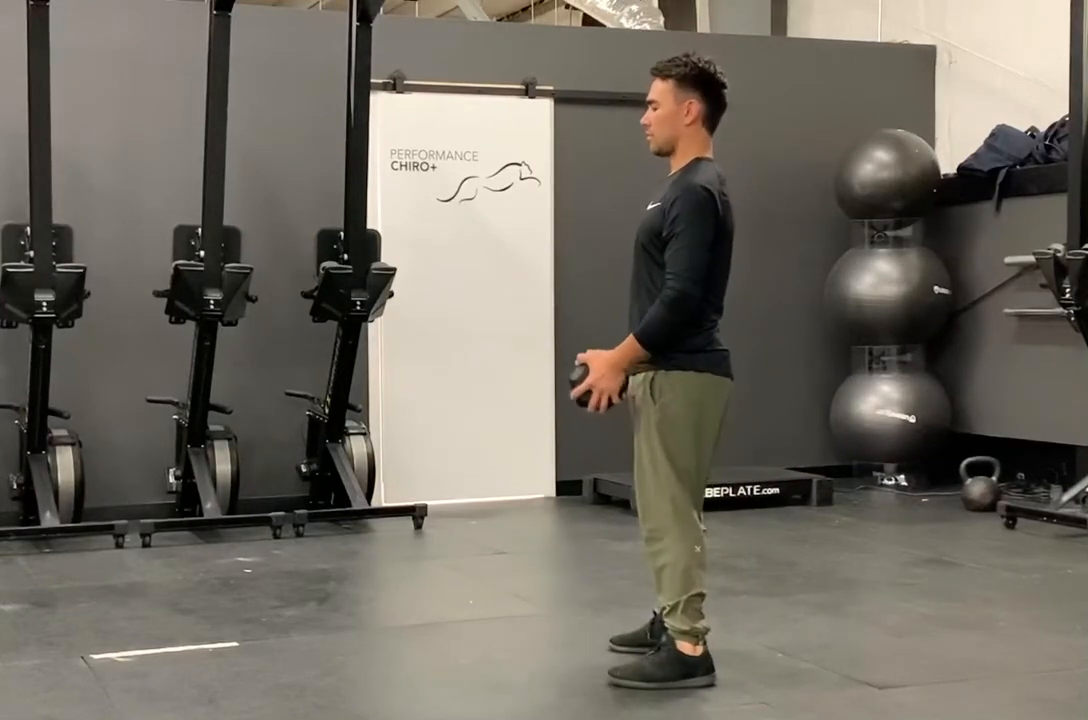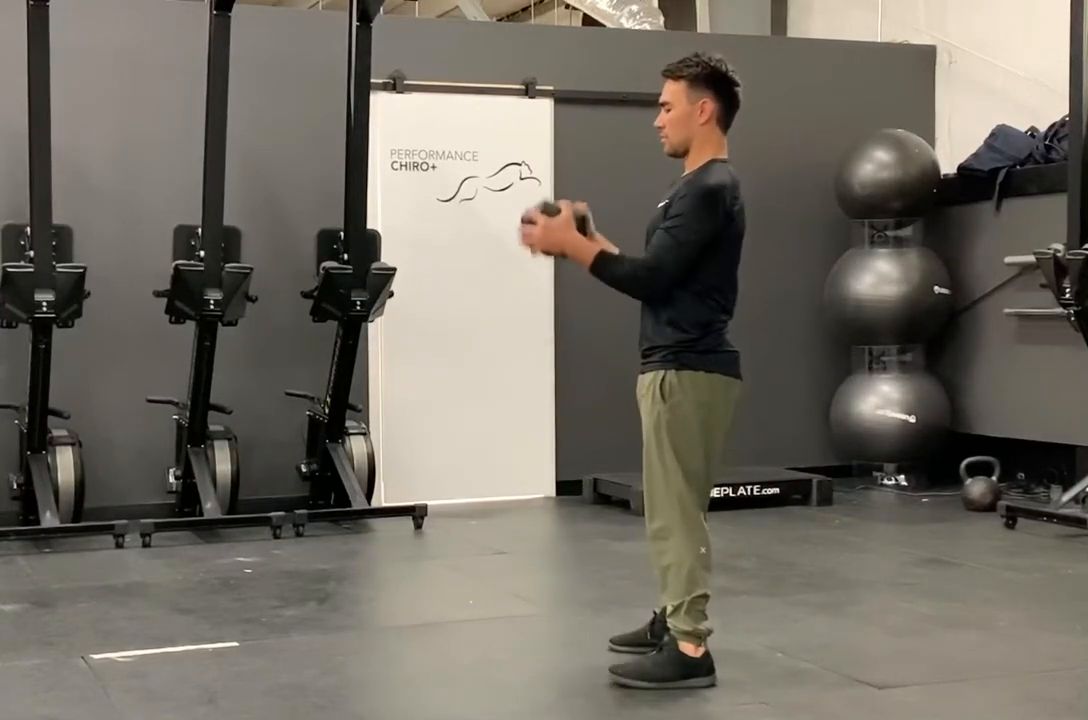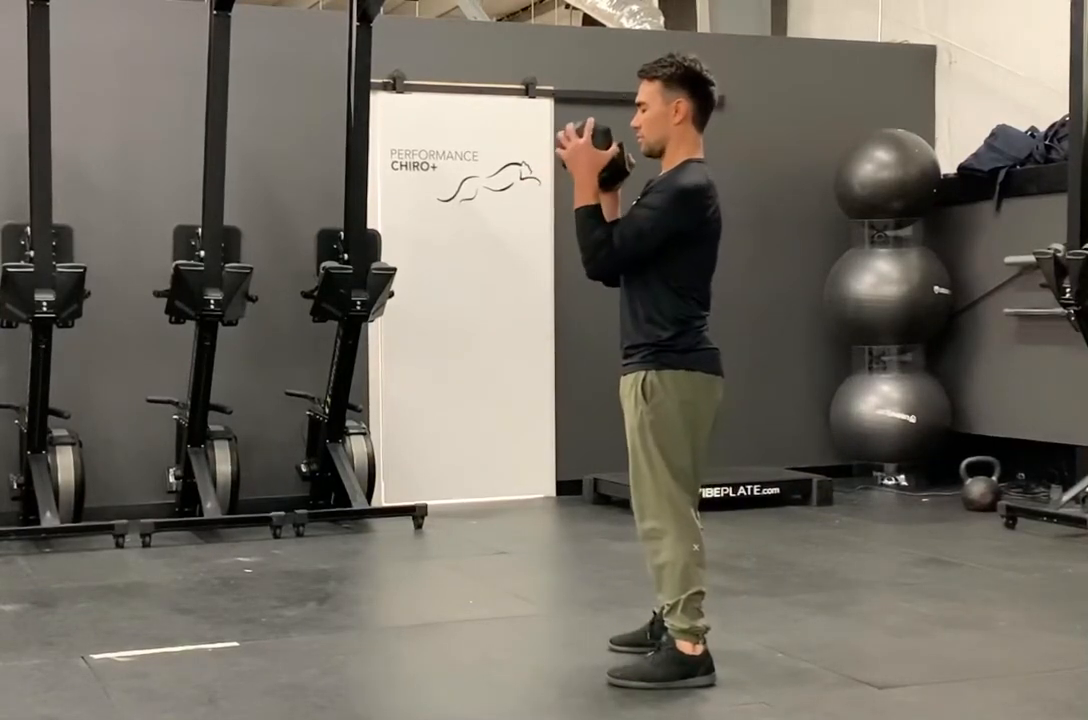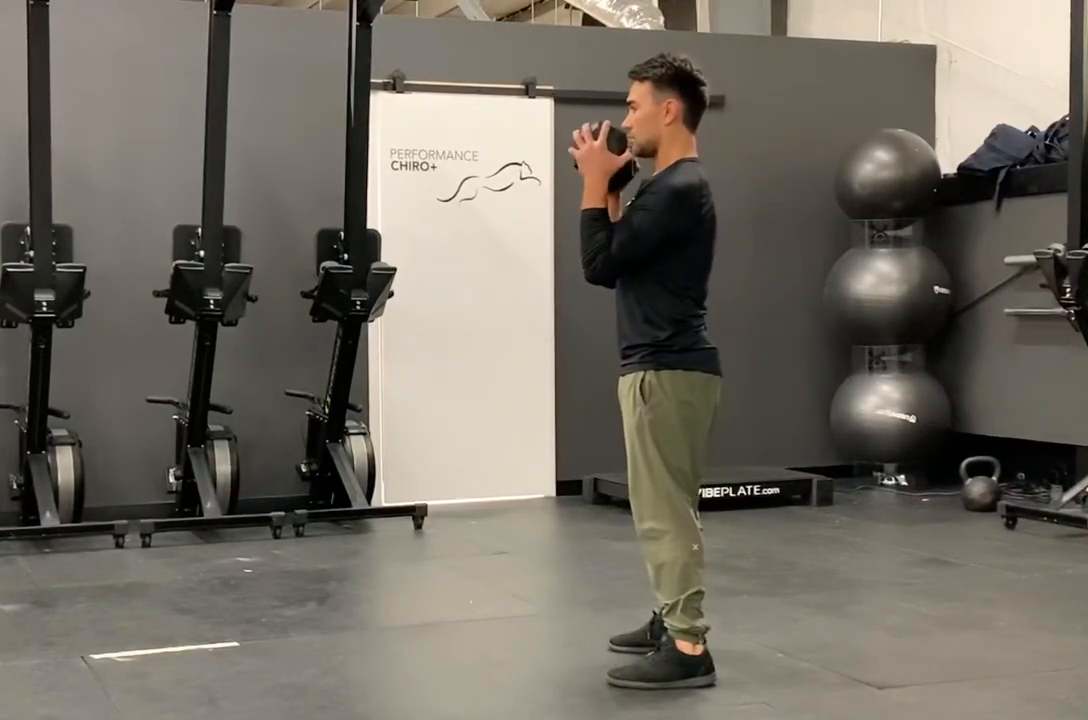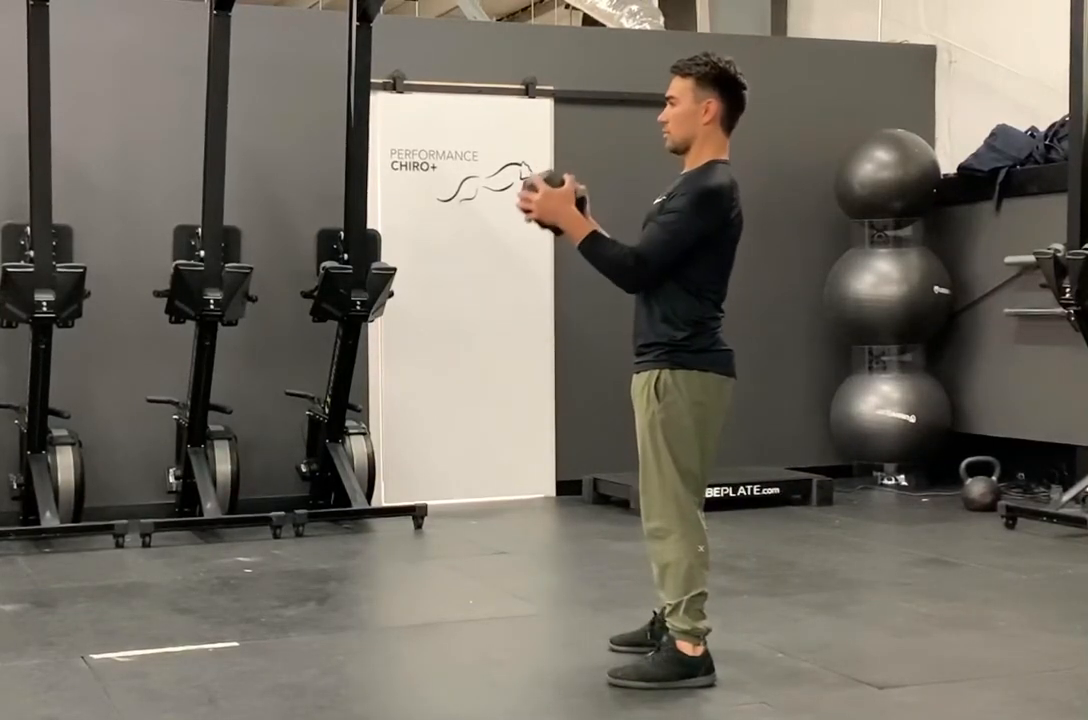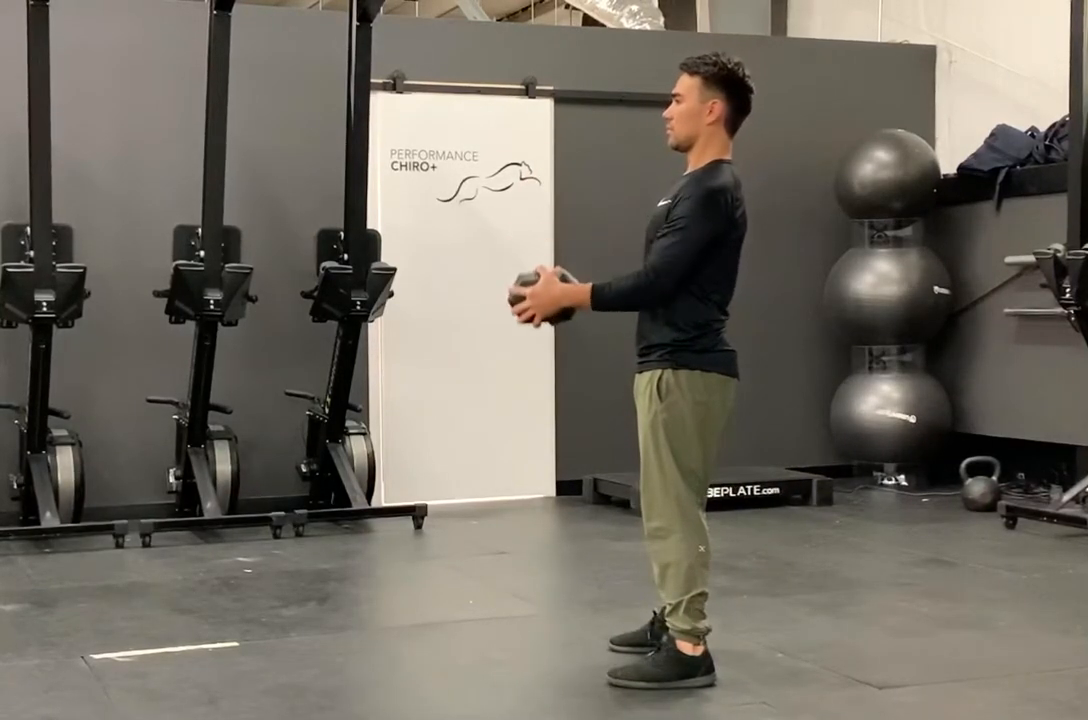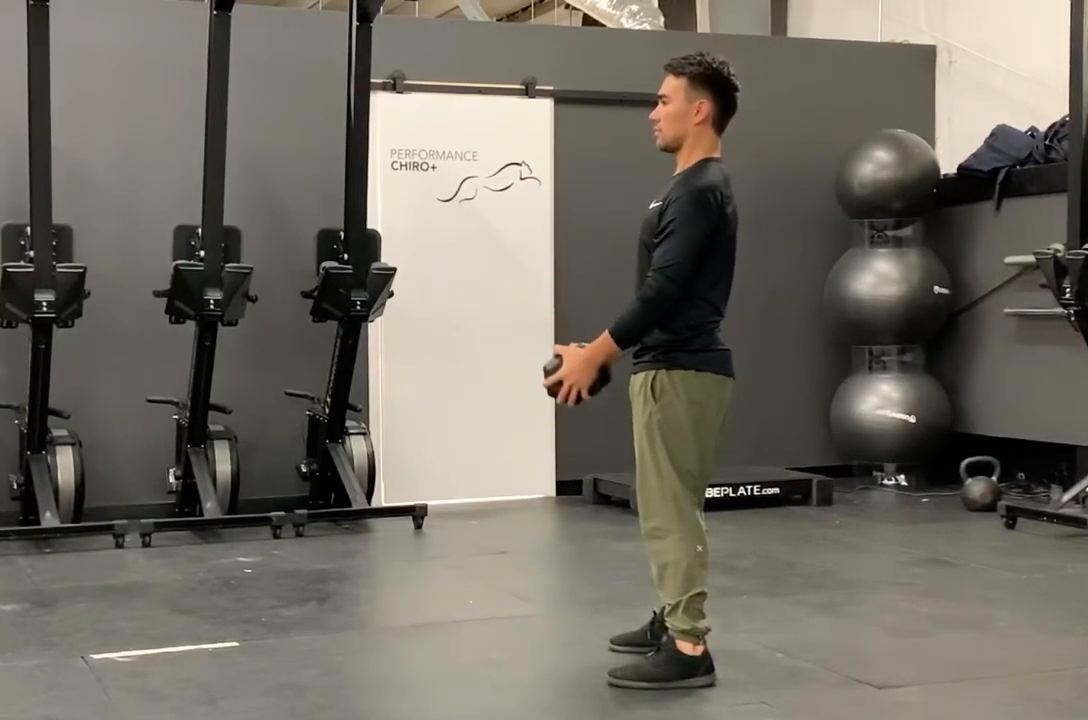
dt=0.4s
person 1, frame 1
left shoulder: (697, 192)
right shoulder: (683, 188)
left elbow: (684, 298)
left wrist: (616, 361)
right wrist: (623, 358)
left hip: (680, 374)
right hip: (671, 370)
left knee: (670, 511)
right knee: (666, 508)
left ankle: (688, 650)
right ankle: (673, 621)
person 1, frame 2
left shoulder: (708, 189)
right shoulder: (699, 187)
left elbow: (653, 276)
right elbow: (659, 275)
left wrist: (570, 246)
right wrist: (588, 240)
left hip: (687, 371)
right hip: (677, 367)
left knee: (676, 511)
right knee: (672, 507)
left ankle: (689, 649)
right ankle: (676, 620)
person 1, frame 3
left shoulder: (685, 188)
right shoulder: (674, 185)
left elbow: (603, 262)
right elbow: (620, 258)
left wrist: (584, 180)
right wrist: (603, 188)
left hip: (668, 370)
right hip: (661, 365)
left knee: (667, 510)
right knee: (661, 506)
left ankle: (687, 649)
right ankle: (672, 620)
person 1, frame 4
left shoulder: (679, 189)
right shoulder: (668, 185)
left elbow: (600, 266)
right elbow: (619, 257)
left wrist: (595, 183)
right wrist: (603, 186)
left hip: (667, 369)
right hip: (660, 364)
left knee: (665, 510)
right knee: (661, 506)
left ankle: (687, 649)
right ankle: (672, 620)
person 1, frame 5
left shoulder: (709, 189)
right shoulder: (695, 185)
left elbow: (636, 271)
right elbow: (645, 265)
left wrist: (565, 219)
right wrist: (577, 215)
left hip: (681, 369)
right hip: (671, 364)
left knee: (672, 509)
right knee: (667, 506)
left ankle: (688, 649)
right ankle: (674, 621)
person 1, frame 6
left shoulder: (711, 190)
right shoulder: (697, 187)
left elbow: (654, 284)
right elbow: (658, 281)
left wrist: (568, 295)
right wrist: (573, 287)
left hip: (684, 370)
right hip: (673, 364)
left knee: (674, 510)
right knee: (670, 506)
left ankle: (688, 649)
right ankle: (674, 621)
person 1, frame 7
left shoulder: (700, 190)
right shoulder: (689, 187)
left elbow: (663, 293)
left wrist: (593, 356)
right wrist: (599, 346)
left hip: (679, 371)
right hip: (672, 365)
left knee: (671, 511)
right knee: (666, 507)
left ankle: (687, 650)
right ankle: (673, 620)
